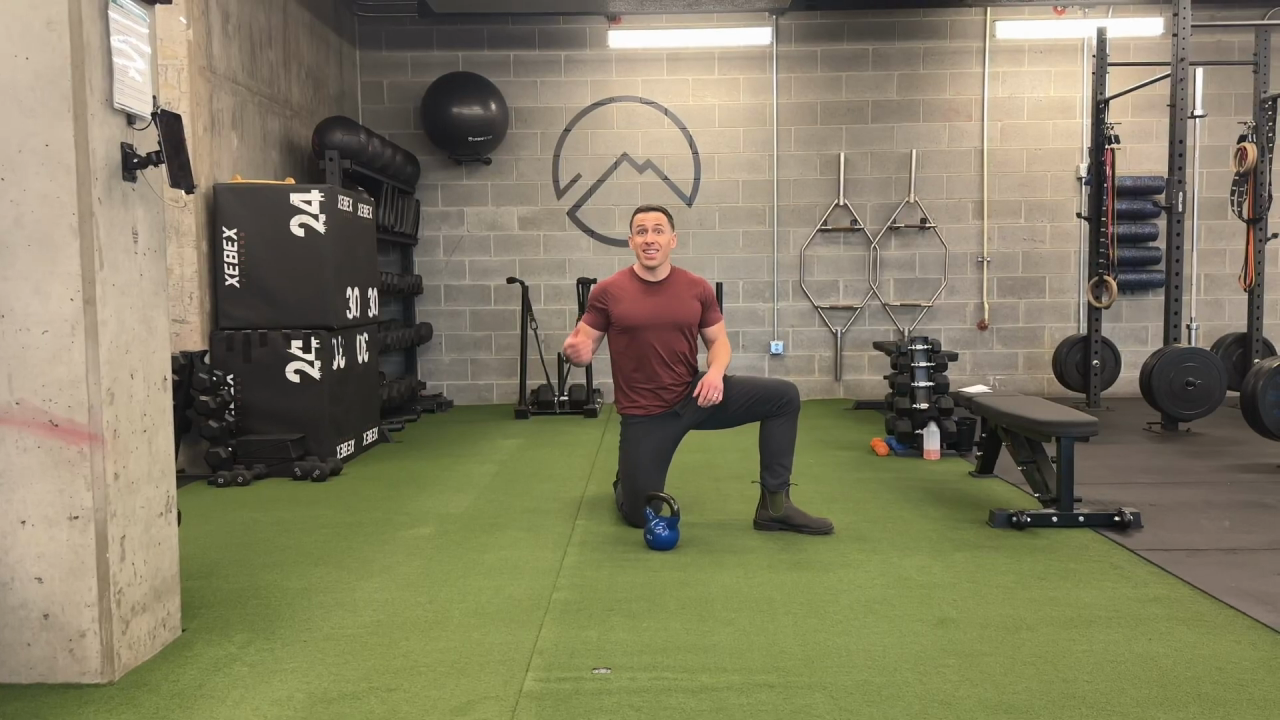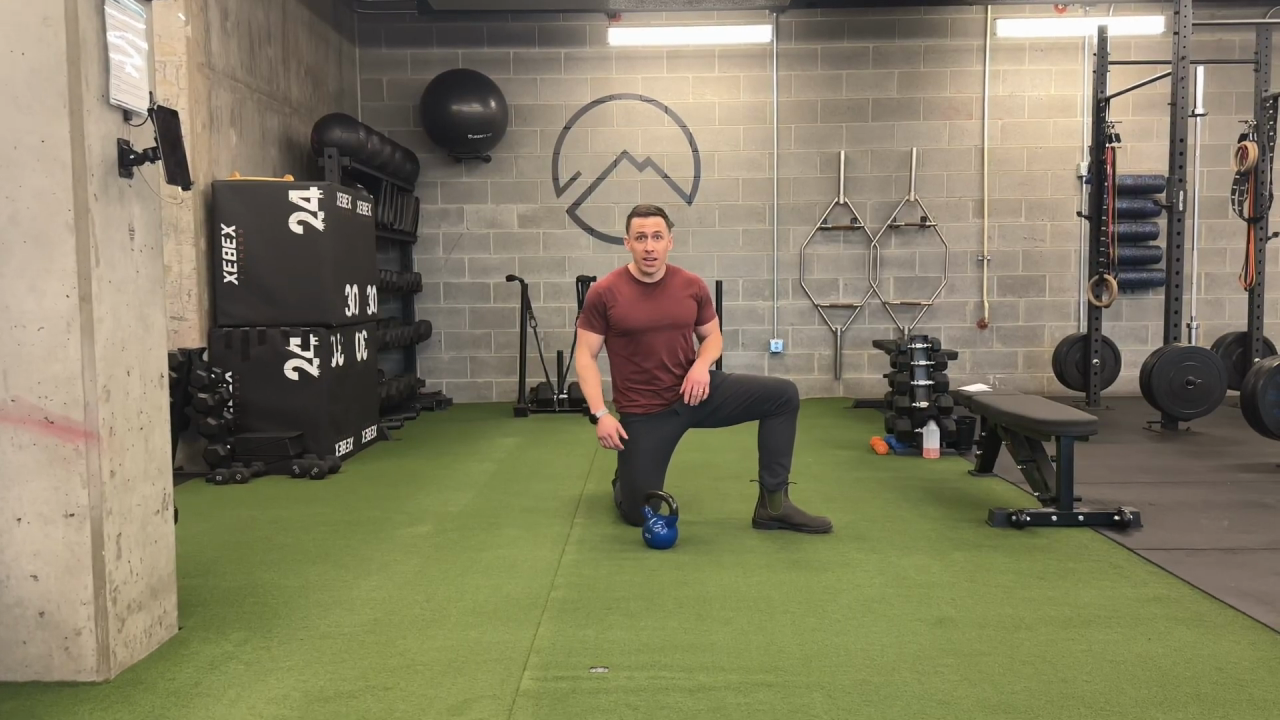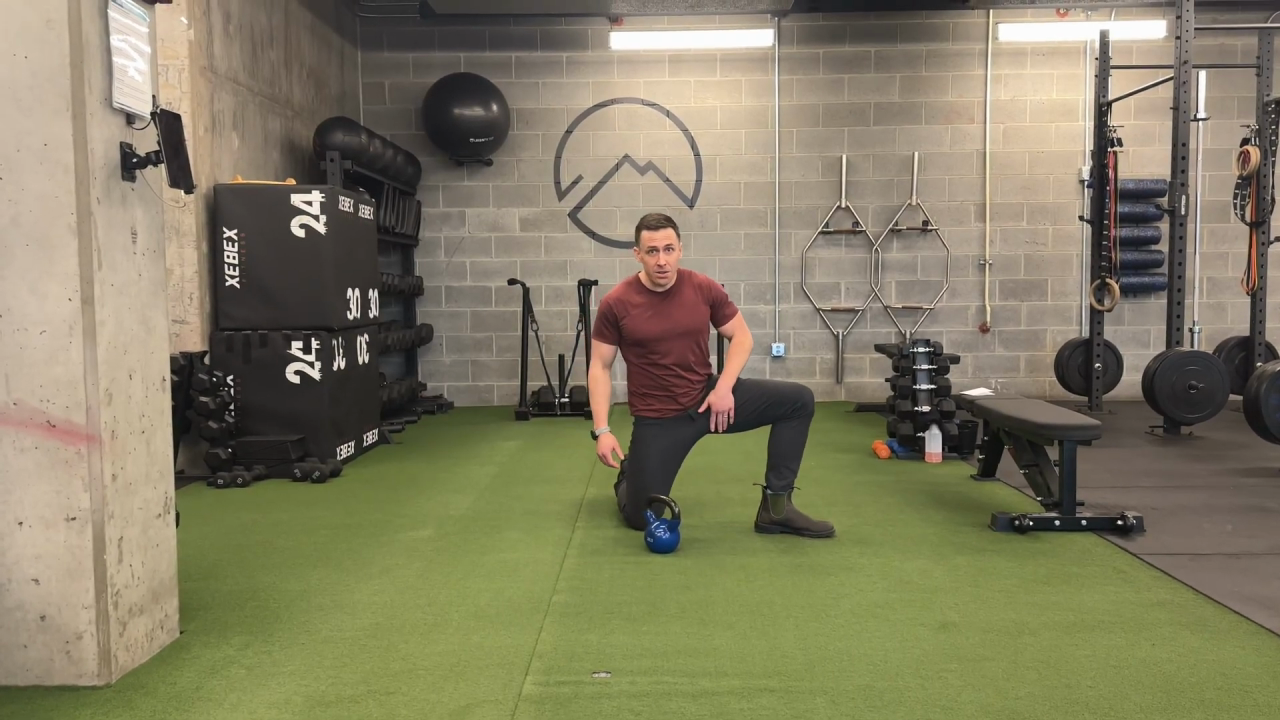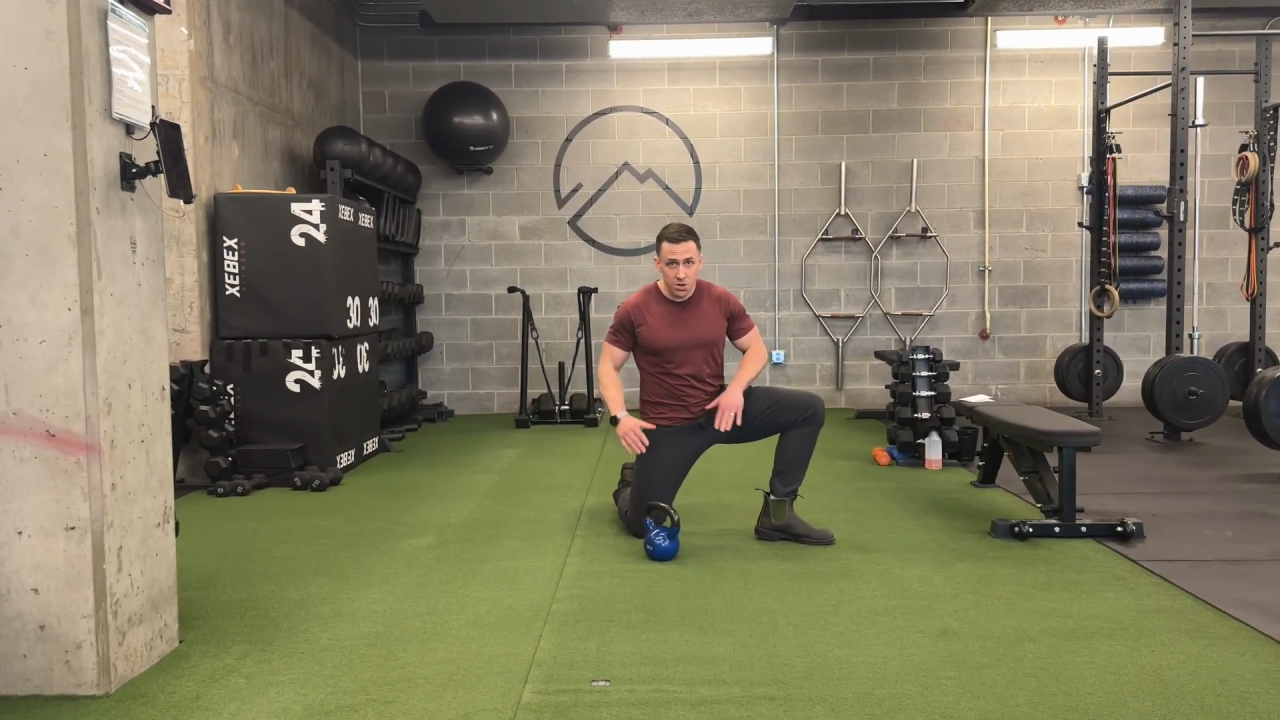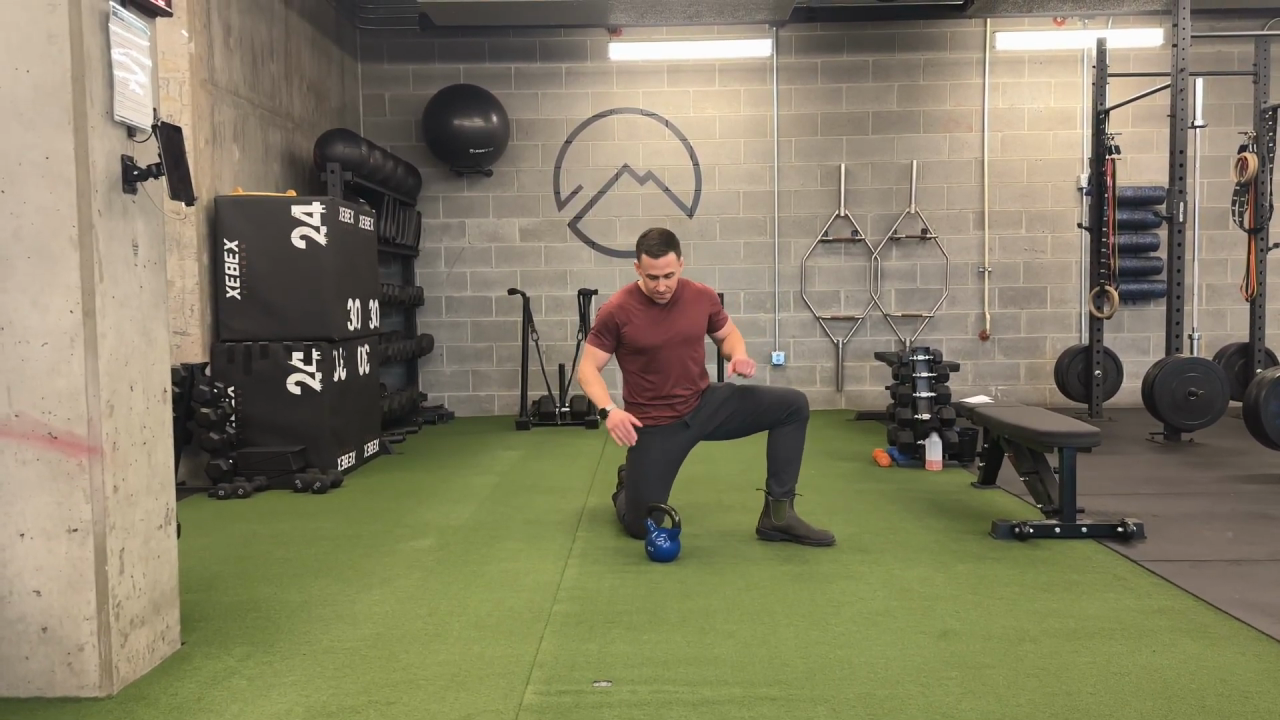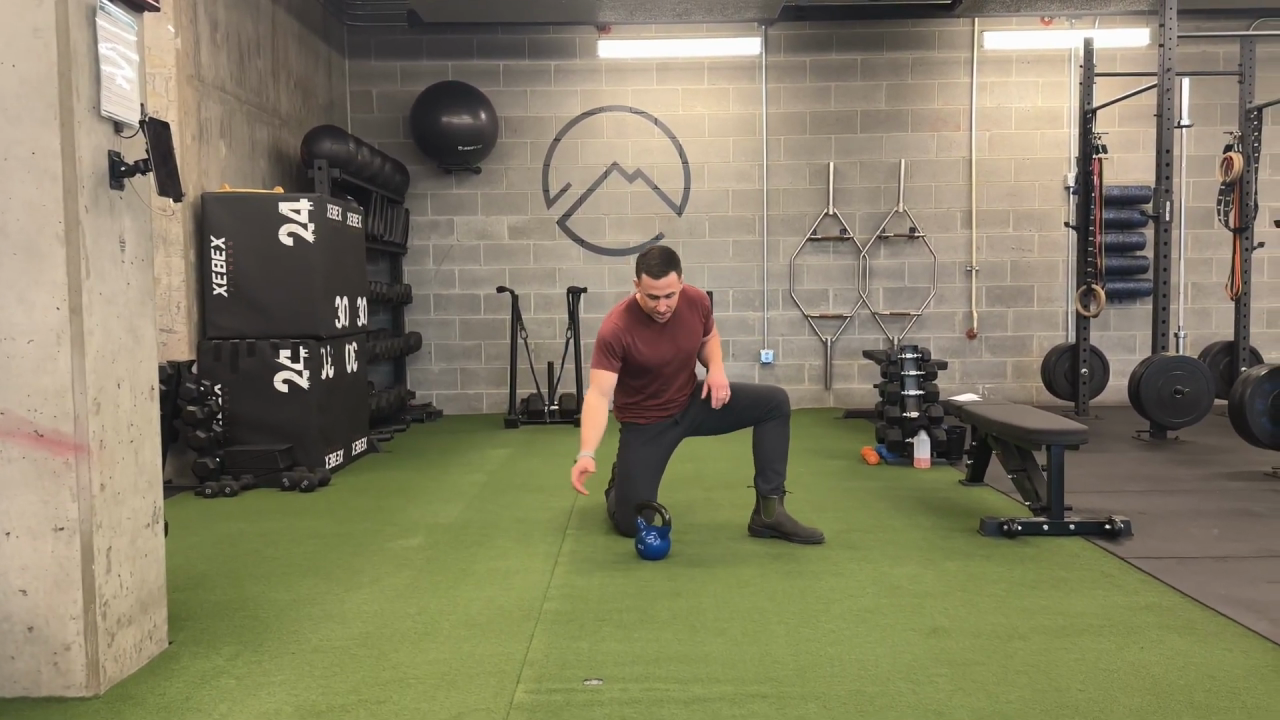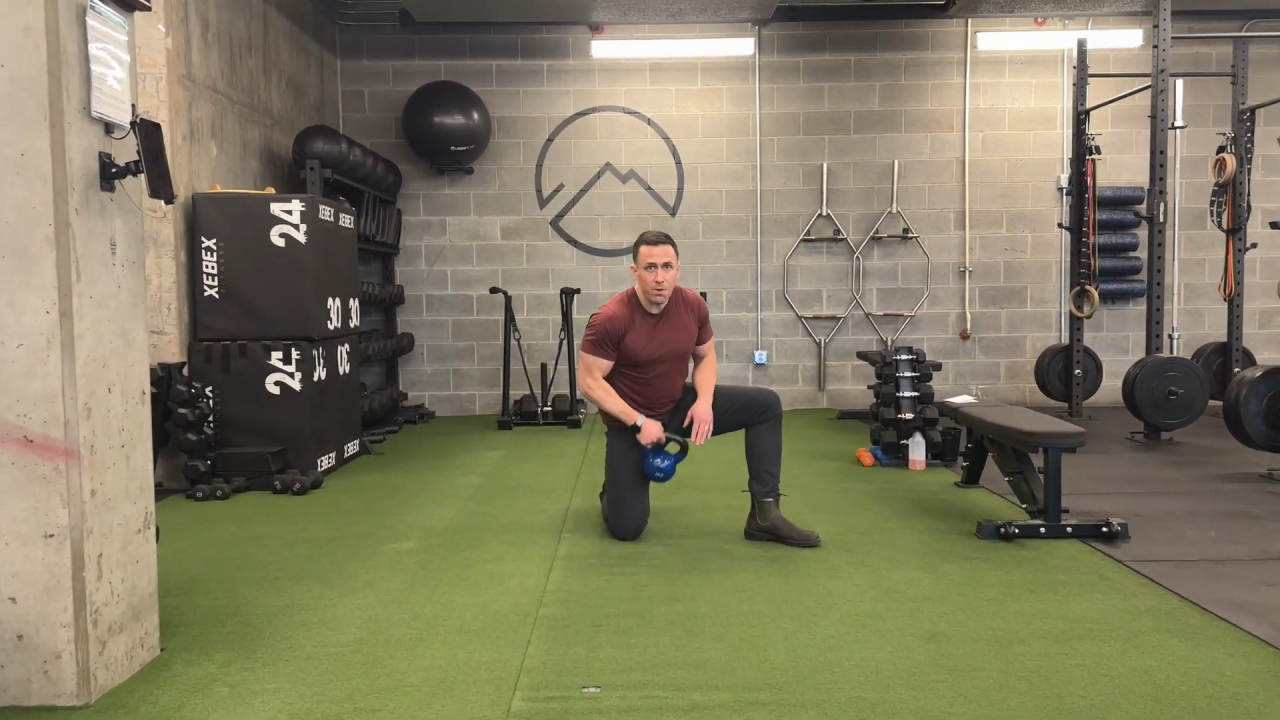
dt=0.7s
person 1, frame 1
left shoulder: (697, 288)
right shoulder: (608, 292)
left elbow: (719, 340)
right elbow: (585, 345)
left wrist: (717, 371)
right wrist: (575, 353)
left hip: (695, 394)
right hip: (645, 413)
left knee: (783, 396)
right knee: (640, 515)
left ankle: (774, 505)
right ankle: (626, 480)
person 1, frame 2
left shoulder: (692, 286)
right shoulder: (604, 293)
left elbow: (712, 336)
right elbow: (585, 357)
left wrist: (702, 364)
right wrist: (600, 414)
left hip: (692, 393)
right hip: (643, 412)
left knee: (783, 394)
right knee: (639, 513)
left ankle: (773, 503)
right ankle: (625, 476)
person 1, frame 3
left shoulder: (704, 288)
right shoulder: (616, 304)
left elbow: (741, 337)
right elbow: (600, 367)
left wrist: (724, 387)
right wrist: (601, 430)
left hip: (709, 396)
right hip: (658, 417)
left knee: (798, 400)
right knee: (641, 517)
left ankle: (775, 506)
right ankle: (629, 476)
person 1, frame 4
left shoulder: (722, 301)
right shoulder: (634, 310)
left elbow: (756, 349)
right elbow: (608, 367)
left wrist: (736, 389)
right wrist: (620, 416)
left hip: (718, 408)
right hip: (667, 425)
left knee: (809, 408)
right knee: (643, 524)
left ankle: (777, 511)
right ankle: (629, 486)
person 1, frame 5
left shoulder: (702, 296)
right shoulder: (616, 311)
left elbow: (727, 333)
right elbow: (588, 369)
left wrist: (738, 355)
right wrist: (609, 410)
left hip: (705, 403)
right hip: (655, 424)
left knee: (793, 405)
right knee: (641, 525)
left ankle: (778, 514)
right ankle: (627, 489)
person 1, frame 6
left shoulder: (697, 301)
right shoulder: (616, 329)
right elbow: (598, 395)
left wrist: (717, 368)
right wrist: (586, 455)
left hip: (693, 402)
right hip: (645, 422)
left knee: (774, 402)
right knee: (631, 523)
left ankle: (768, 511)
right ankle: (620, 484)
person 1, frame 7
left shoulder: (693, 305)
right shoulder: (610, 319)
left elbow: (706, 357)
right elbow: (589, 382)
left wrist: (705, 402)
right wrist: (638, 422)
left hip: (680, 405)
right hip: (631, 421)
left knee: (766, 404)
right knee: (627, 527)
left ankle: (764, 515)
right ankle: (616, 488)
